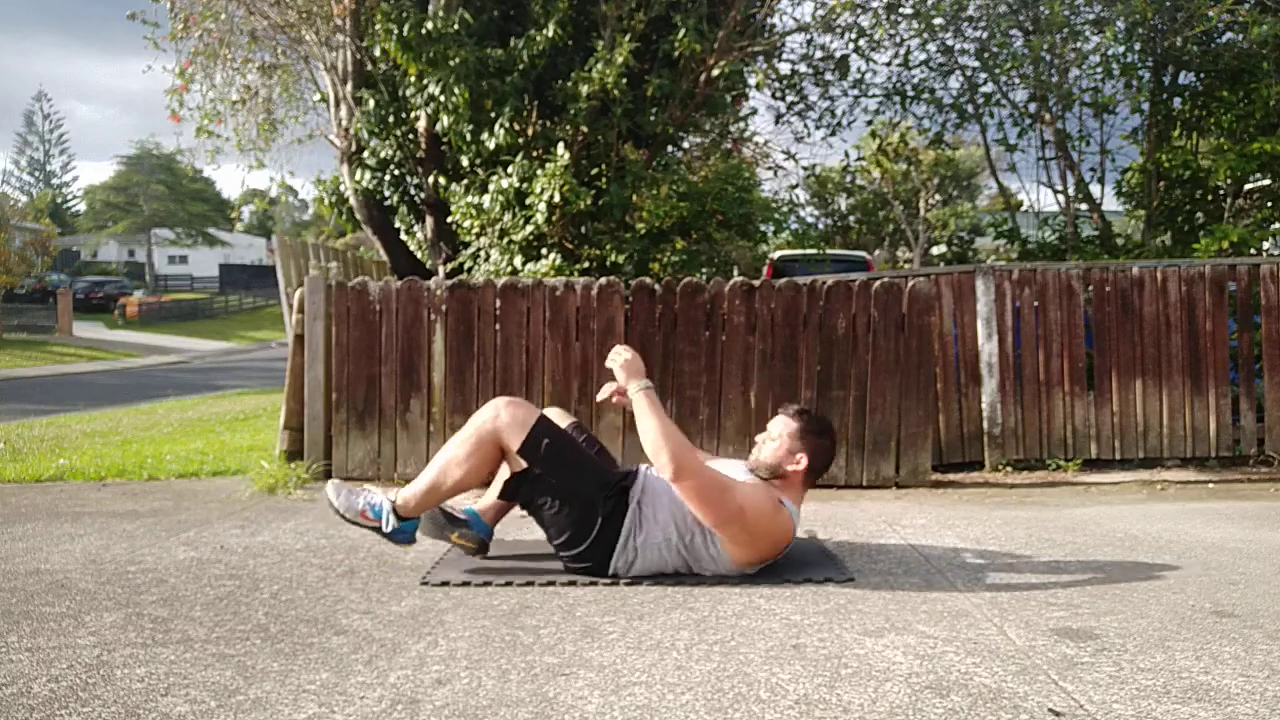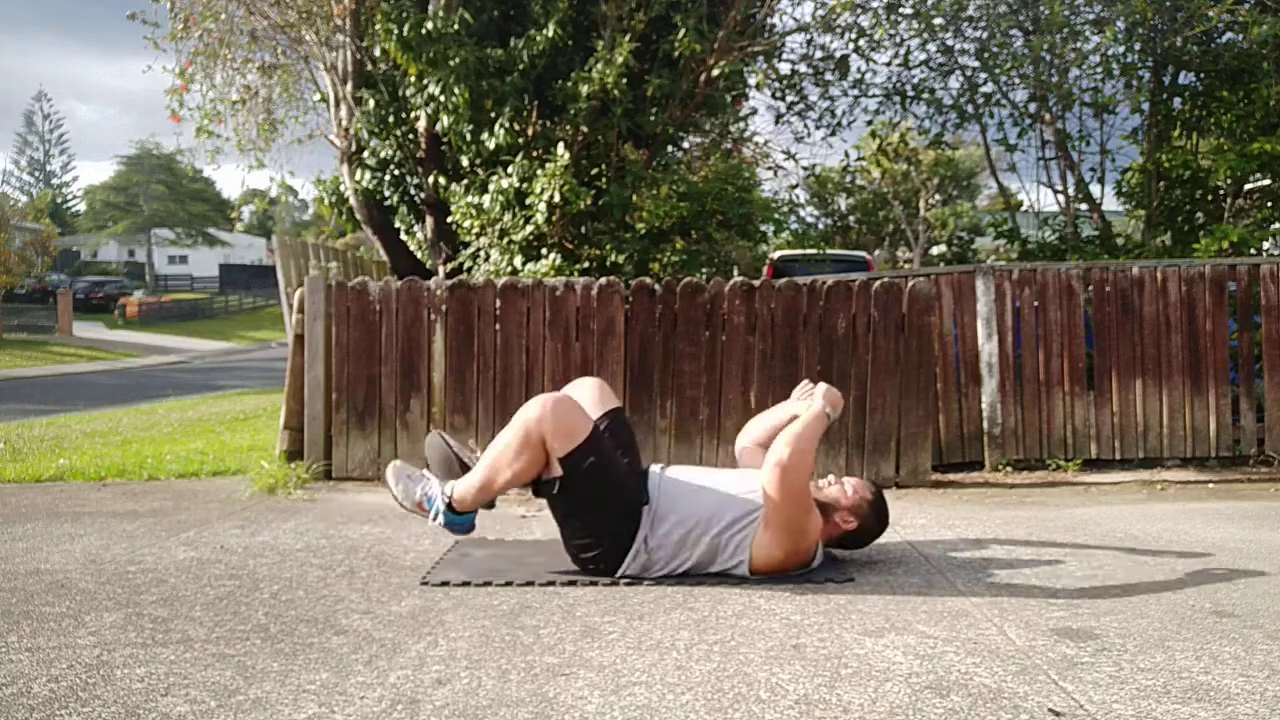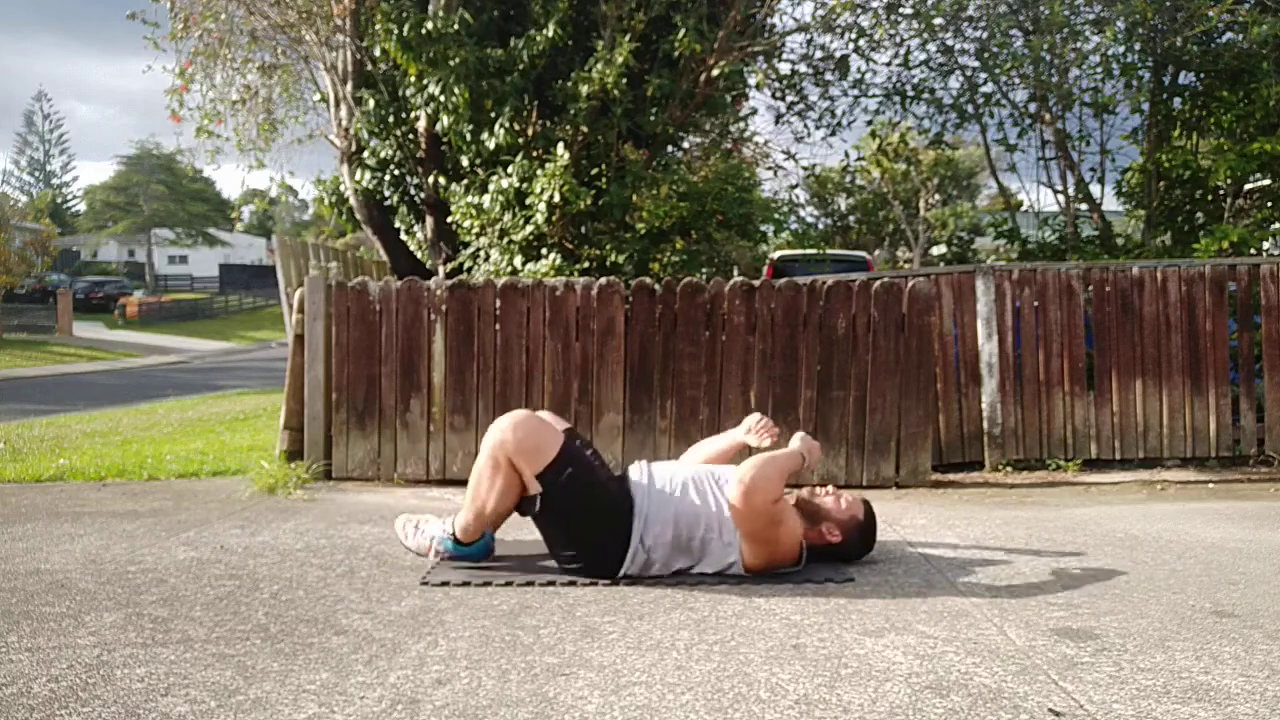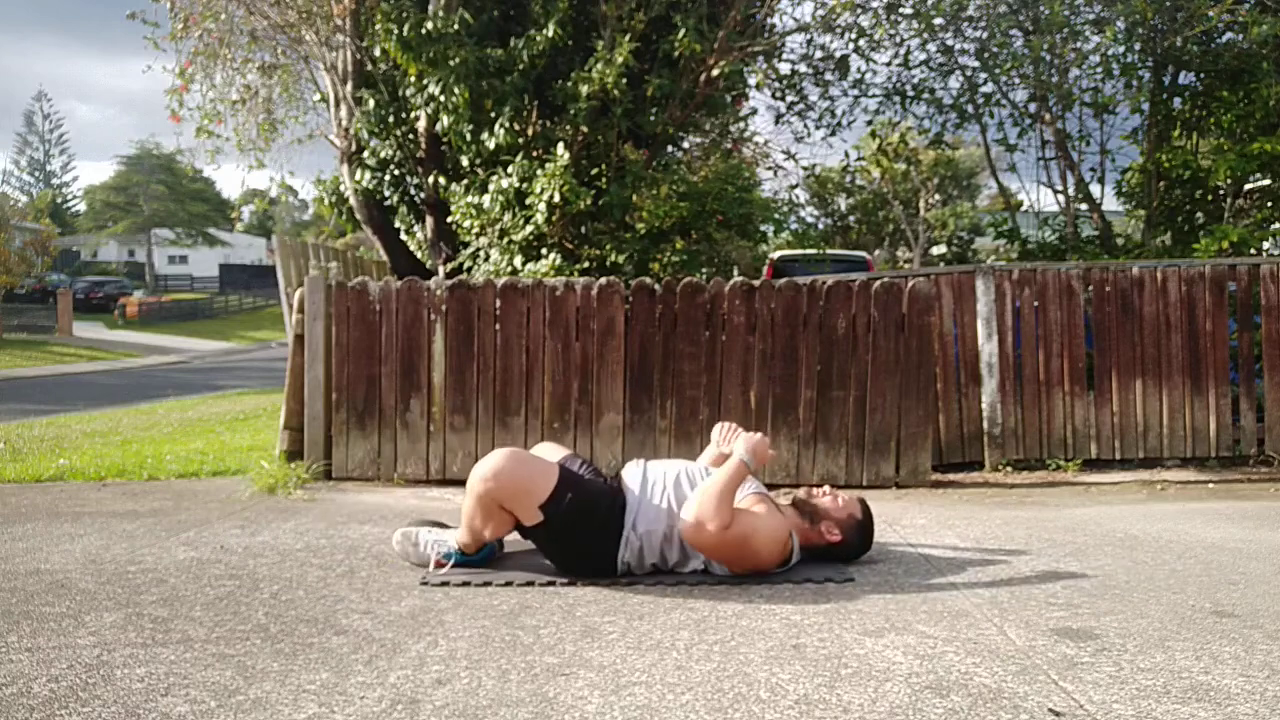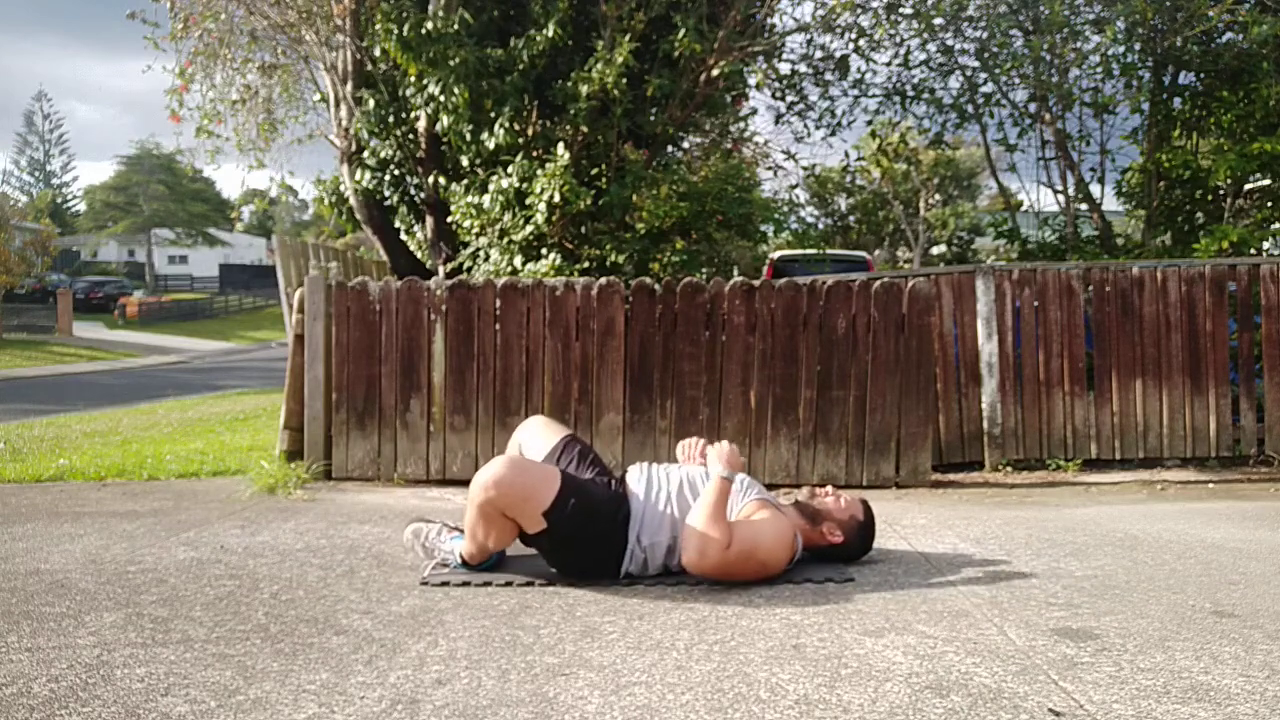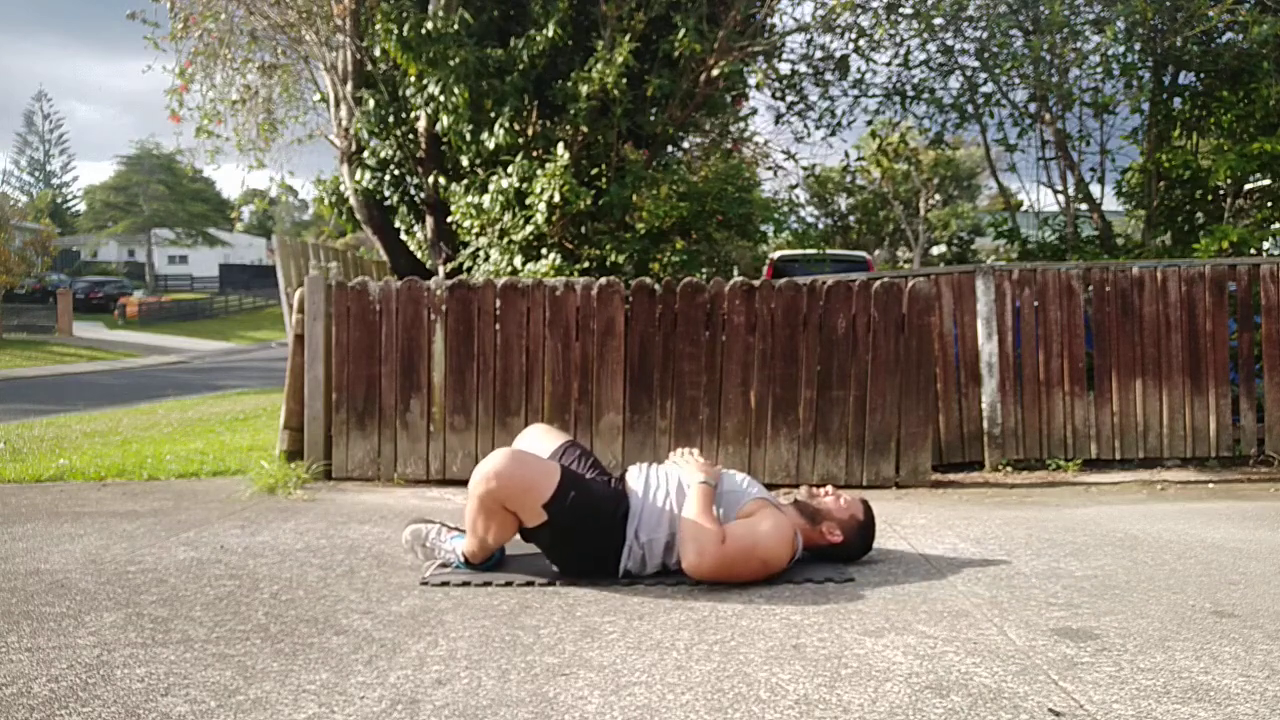
dt=0.4s
person 1, frame 1
left shoulder: (769, 521)
right shoulder: (760, 486)
left elbow: (677, 469)
right elbow: (684, 462)
left wrist: (640, 384)
right wrist: (637, 396)
left hip: (605, 535)
right hip: (625, 496)
left knee: (503, 415)
right knee: (553, 421)
left ankle: (399, 512)
right ankle: (477, 521)
person 1, frame 2
left shoulder: (799, 538)
right shoulder: (783, 499)
left elbow: (778, 470)
right elbow: (749, 443)
left wrist: (823, 411)
right wrist: (797, 406)
left hip: (618, 537)
right hip: (636, 491)
left knee: (547, 412)
right knee: (586, 389)
left ankle: (455, 503)
right ankle: (487, 476)
person 1, frame 3
left shoulder: (782, 538)
right shoulder: (767, 502)
left elbow: (745, 490)
right elbow: (694, 459)
left wrist: (797, 454)
right wrist: (744, 434)
left hip: (610, 538)
right hip: (620, 500)
left knee: (515, 429)
right knee: (542, 424)
left ankle: (462, 536)
right ankle: (474, 519)
person 1, frame 4
left shoulder: (773, 537)
right shoulder: (773, 512)
left elbow: (699, 524)
right elbow: (692, 487)
left wrist: (744, 459)
right wrist: (720, 450)
left hip: (608, 534)
right hip: (615, 497)
left knee: (500, 470)
right knee: (544, 454)
left ankle: (465, 547)
right ankle: (482, 531)
person 1, frame 5
left shoulder: (778, 540)
right shoulder: (769, 511)
left elbow: (701, 553)
left wrist: (722, 472)
right wrist: (697, 465)
left hip: (610, 537)
right hip: (616, 494)
left knee: (499, 479)
right knee: (534, 429)
left ankle: (472, 554)
right ankle: (484, 530)
person 1, frame 6
left shoulder: (778, 538)
right shoulder: (770, 511)
left elbow: (699, 557)
left wrist: (700, 479)
right wrist: (696, 471)
left hip: (609, 533)
right hip: (616, 494)
left knee: (501, 469)
right knee: (535, 436)
left ankle: (471, 553)
right ankle: (486, 528)
